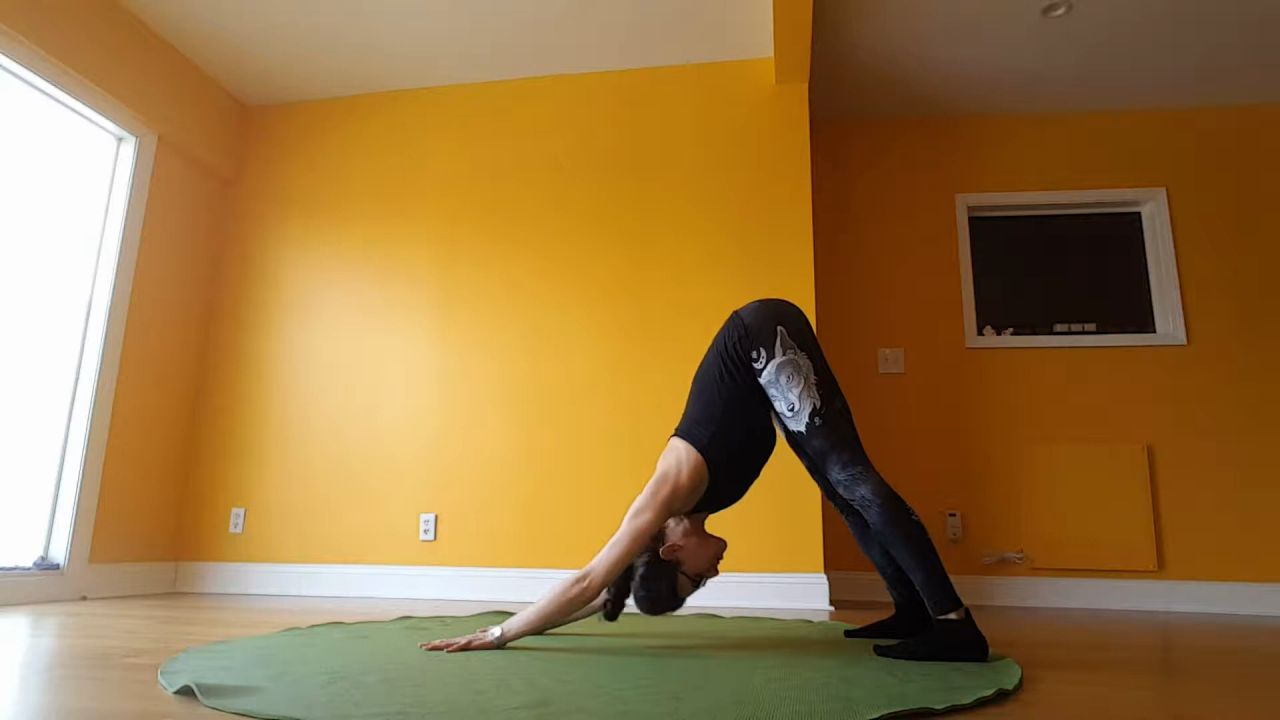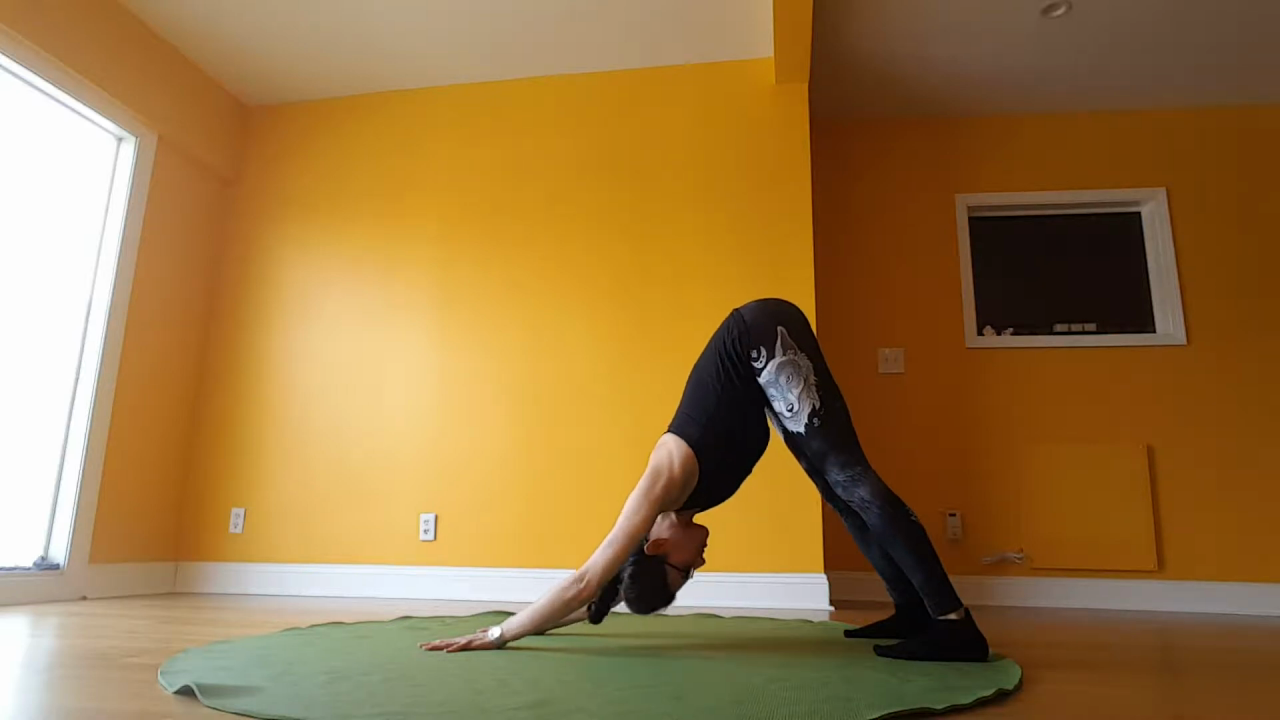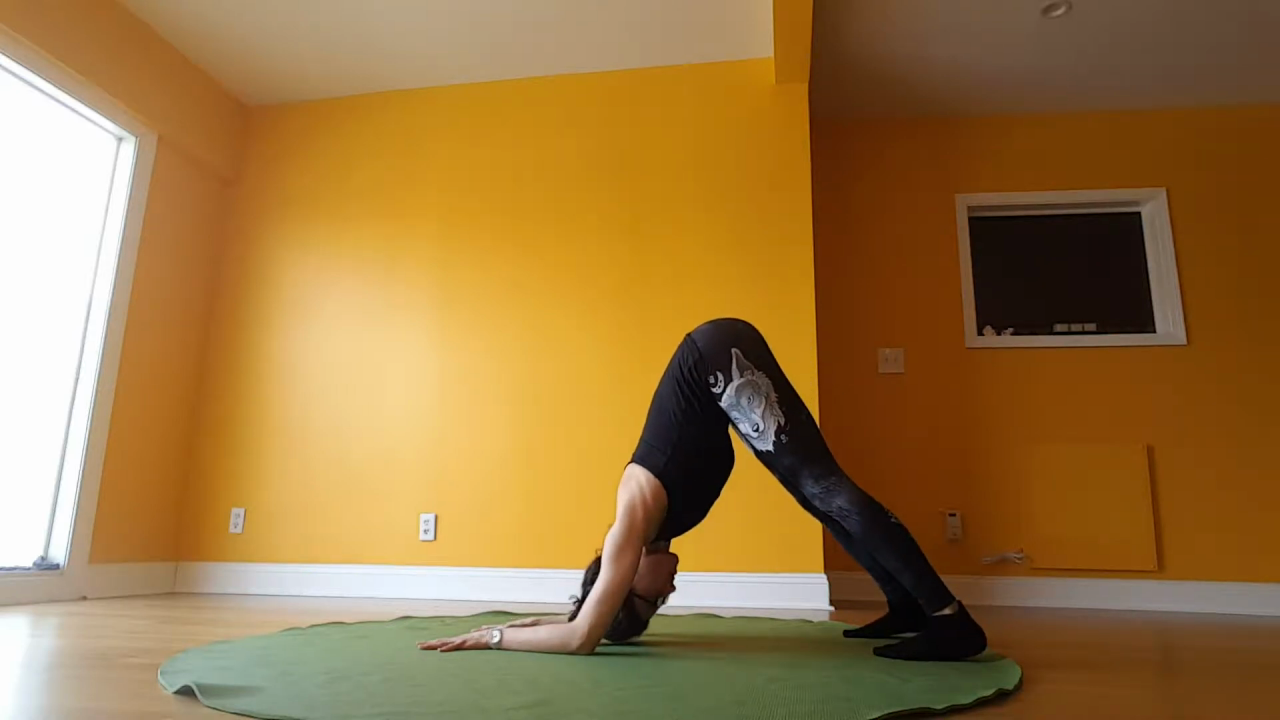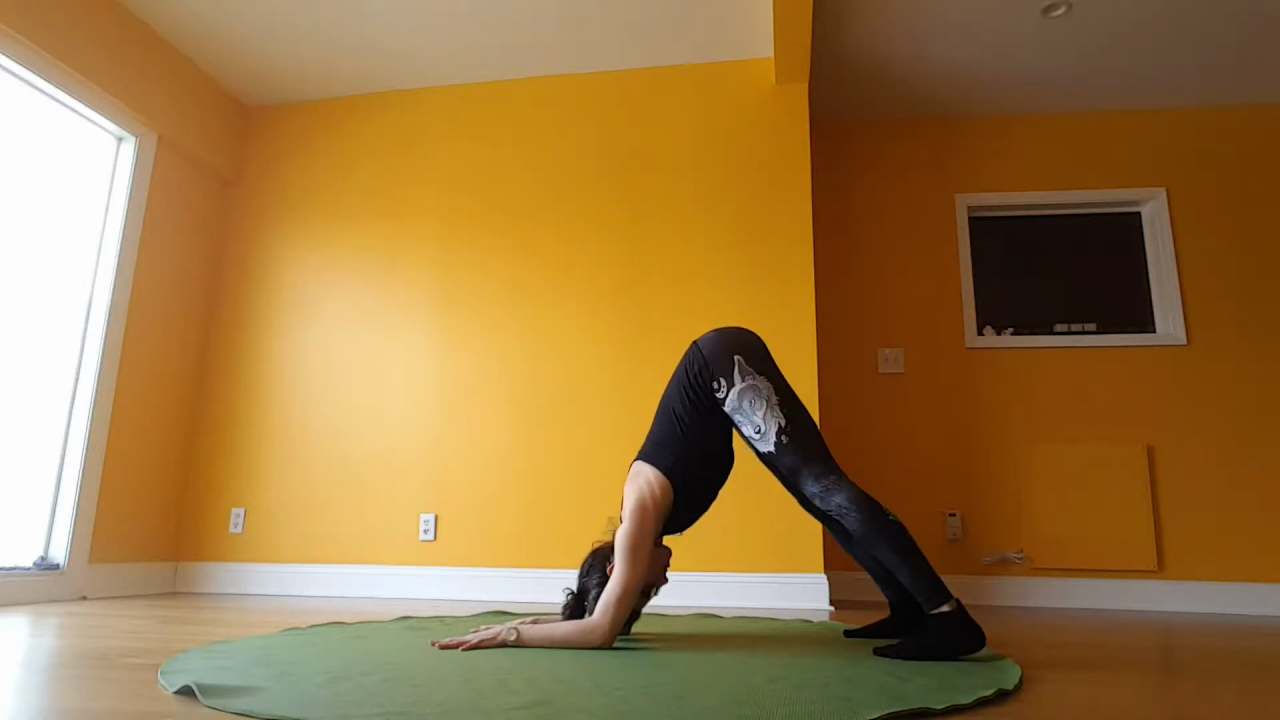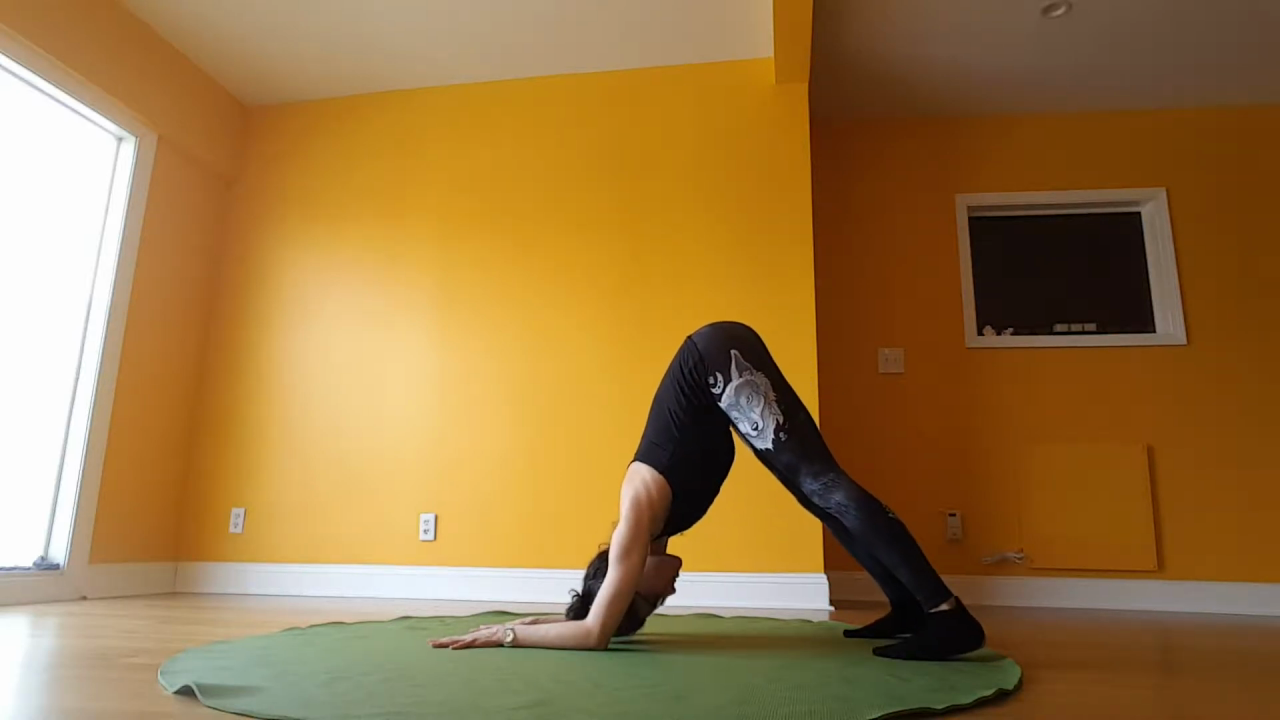
dt=1s
person 1, frame 1
left shoulder: (673, 493)
right shoulder: (678, 499)
left elbow: (587, 583)
right elbow: (600, 586)
right wrist: (532, 625)
left hip: (764, 337)
right hip: (763, 348)
left knee: (850, 479)
right knee: (843, 486)
left ankle: (953, 622)
right ankle: (915, 609)
person 1, frame 2
left shoulder: (663, 484)
right shoulder: (670, 492)
left elbow: (584, 584)
right elbow: (590, 588)
left wrist: (497, 635)
right wrist: (519, 625)
left hip: (762, 337)
right hip: (761, 350)
left knee: (847, 479)
right knee: (840, 486)
left ankle: (952, 622)
right ankle: (914, 609)
person 1, frame 3
left shoulder: (634, 522)
right shoulder: (647, 525)
left elbow: (583, 638)
right elbow: (589, 616)
left wrist: (494, 635)
right wrist: (527, 620)
left hip: (720, 358)
right hip: (720, 364)
left knee: (823, 488)
right knee: (819, 494)
left ankle: (947, 618)
right ankle: (908, 604)
person 1, frame 4
left shoulder: (640, 516)
right shoulder: (646, 520)
left elbow: (602, 630)
right elbow: (601, 614)
left wrist: (511, 632)
right wrist: (525, 621)
left hip: (725, 366)
right hip: (725, 372)
left knee: (823, 487)
right knee: (819, 494)
left ankle: (945, 616)
right ankle: (908, 606)
person 1, frame 5
left shoulder: (638, 521)
right shoulder: (646, 526)
left elbow: (595, 633)
right elbow: (596, 615)
left wrist: (508, 633)
right wrist: (523, 621)
left hip: (720, 360)
right hip: (721, 367)
left knee: (820, 484)
right knee: (817, 490)
left ankle: (945, 613)
right ankle: (909, 603)
